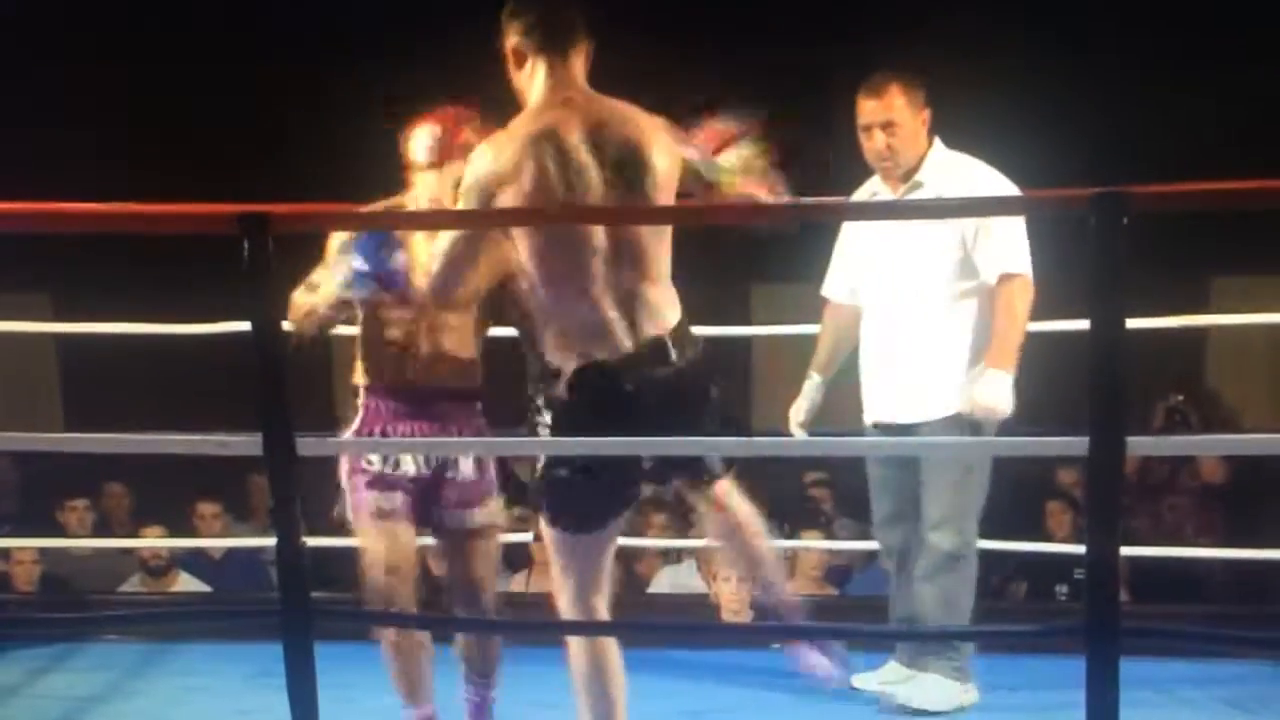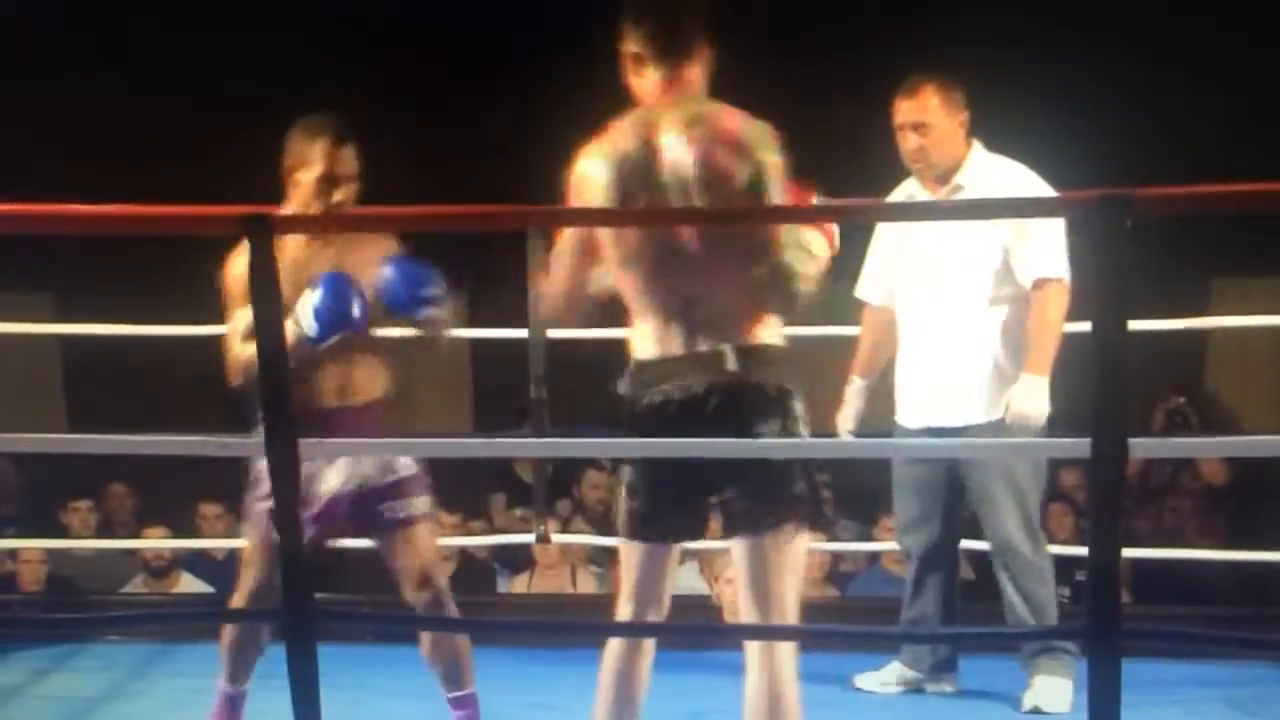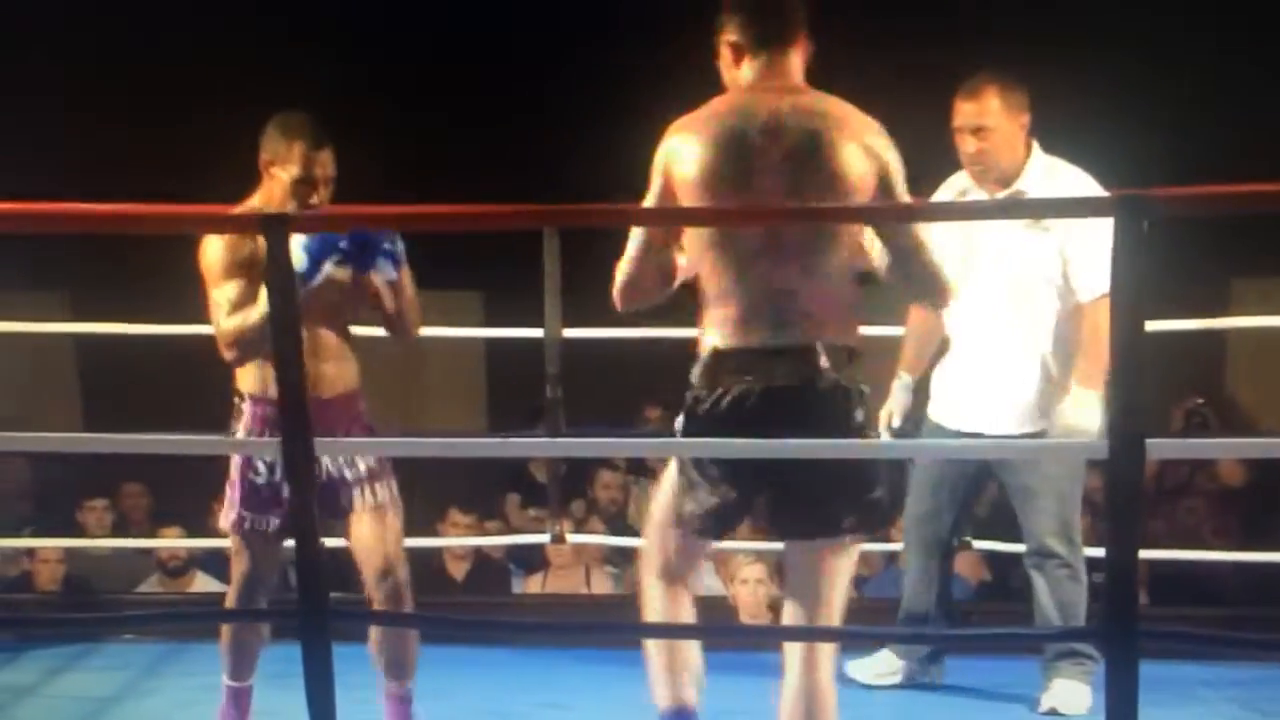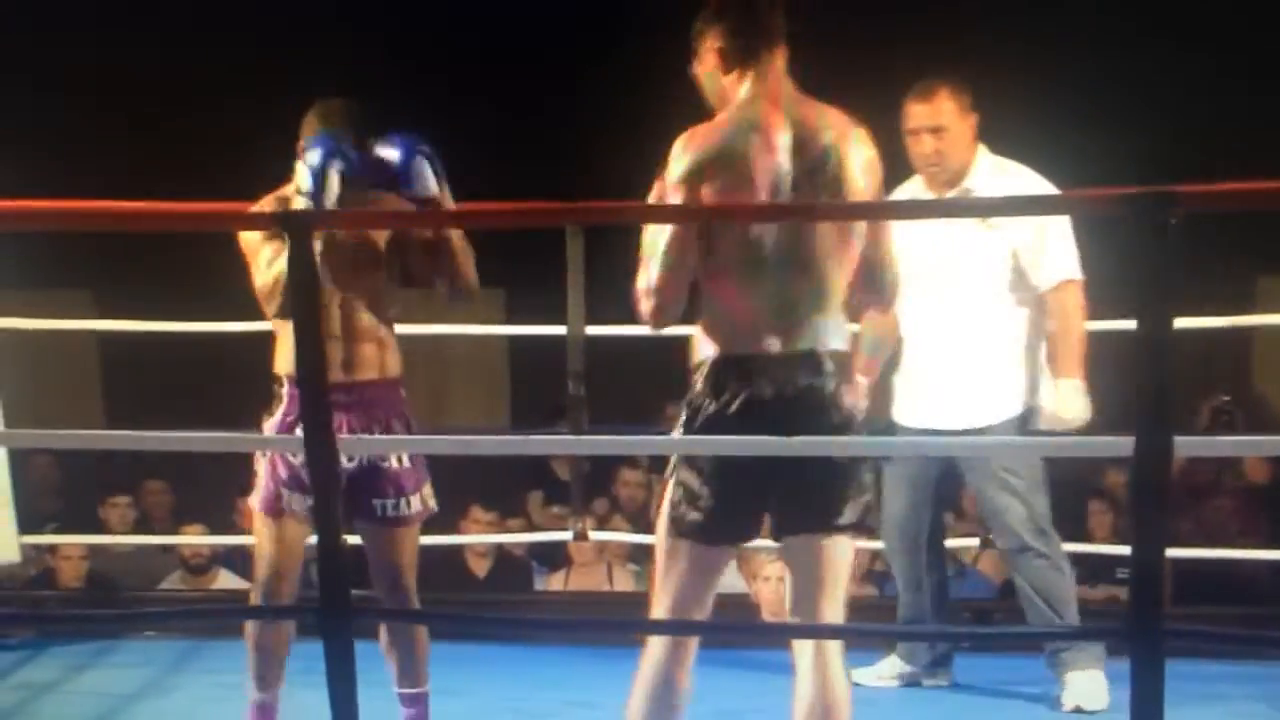
dt=0.4s
person 1, frame 1
left shoulder: (496, 162)
right shoulder: (657, 132)
left elbow: (432, 288)
right wrist: (732, 159)
left hip: (589, 389)
right hip: (674, 364)
left knee: (582, 609)
right knee: (719, 500)
right ankle: (791, 626)
person 1, frame 2
left shoulder: (593, 160)
right shoulder: (745, 138)
left elbow: (554, 307)
right elbow: (790, 285)
right wrist: (820, 245)
left hip: (655, 394)
right hip: (750, 390)
left knee: (636, 614)
right knee: (772, 635)
person 1, frame 3
left shoulder: (686, 139)
right shoulder: (861, 135)
left elbow: (629, 293)
right elbow: (933, 290)
left hip: (728, 389)
right hip: (826, 393)
left knee: (664, 573)
right knee: (813, 639)
person 1, frame 4
left shoulder: (702, 151)
right shoulder: (854, 145)
left elbow: (657, 306)
left wrist: (659, 216)
left hip: (732, 397)
right hip: (822, 395)
left knee: (675, 624)
right knee: (819, 630)
person 2, frame 1
left shoulder: (976, 186)
right shoulder: (863, 206)
left elbow: (1015, 284)
right elbow: (843, 305)
left wrist: (1000, 371)
right wrist: (815, 382)
left hip: (955, 398)
right hip: (887, 402)
left knee: (945, 533)
right knee: (900, 535)
left ankle: (948, 668)
right ankle: (916, 656)
person 2, frame 2
left shoulder: (1016, 190)
right shoulder: (898, 205)
left elbow: (1050, 288)
right elbow: (881, 307)
left wrist: (1032, 377)
right wrist: (858, 386)
left hip: (997, 406)
right hip: (918, 407)
left knee: (1014, 537)
right knee: (921, 538)
left ankle: (1050, 663)
right ankle: (927, 657)
person 2, frame 3
left shoulder: (1074, 195)
right shoulder: (948, 199)
left elbow: (1099, 302)
right elbow: (929, 302)
left wrist: (1086, 390)
right wrist: (904, 382)
left hip: (1040, 412)
right hip: (955, 405)
left knee: (1052, 544)
right knee: (924, 528)
right ankle: (915, 650)
person 2, frame 4
left shoulder: (1020, 193)
right shoulder: (901, 205)
left elbow: (1063, 289)
right elbow: (883, 306)
left wrist: (1066, 377)
right wrist: (859, 381)
left hip: (999, 404)
right hip: (917, 404)
left knee: (1024, 534)
right knee: (905, 531)
left ankle: (1077, 661)
right ankle: (924, 654)
person 3, frame 1
left shoulder: (492, 244)
right shoulder: (369, 227)
right elbow: (300, 315)
right wrist: (342, 286)
left hip: (459, 423)
right hip: (383, 422)
left knee: (476, 590)
right knee: (390, 587)
person 3, frame 2
left shoulder: (378, 246)
right shoulder: (254, 257)
left elbow: (426, 335)
right elbow: (240, 365)
left wrist: (429, 308)
right wrist: (295, 334)
left hip: (372, 433)
right hip: (299, 439)
left knee: (428, 587)
right knee: (257, 593)
person 3, frame 3
left shoulder: (345, 234)
right shoulder: (229, 242)
left elbow: (407, 326)
right elbow: (232, 342)
left wrist: (393, 270)
right wrist: (290, 281)
left hip: (344, 422)
right hip: (269, 427)
left knee: (388, 578)
right knee: (251, 585)
person 3, frame 4
left shoulder: (385, 208)
right shoulder: (268, 219)
left elbow: (463, 275)
right elbow: (277, 300)
left wrist: (436, 196)
right wrist: (307, 204)
left hip: (381, 410)
right hip: (304, 413)
left knee: (398, 585)
right knee: (275, 579)
